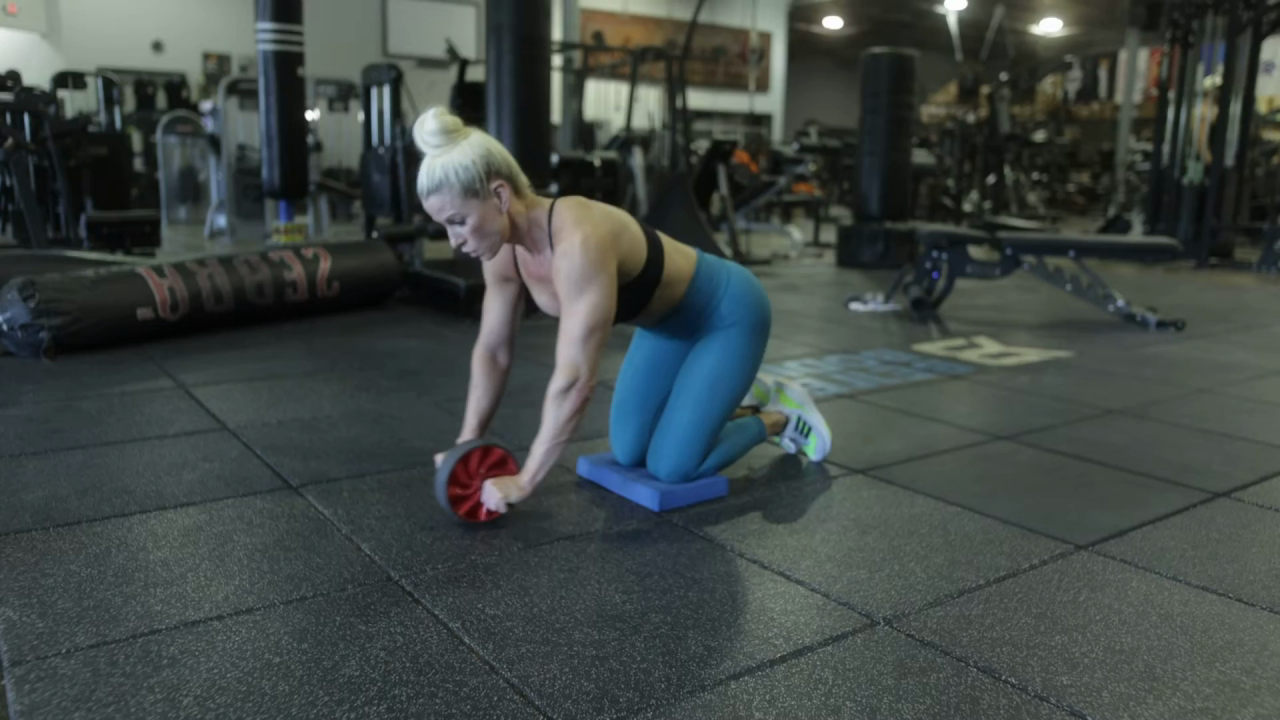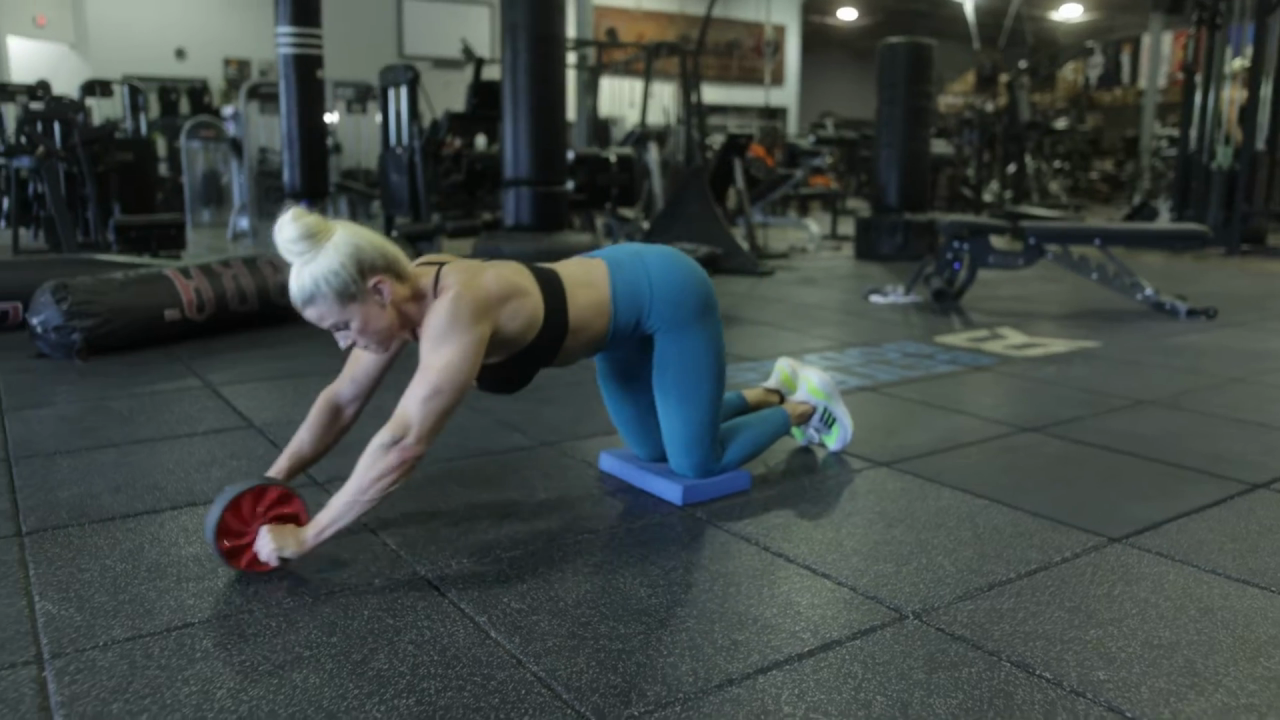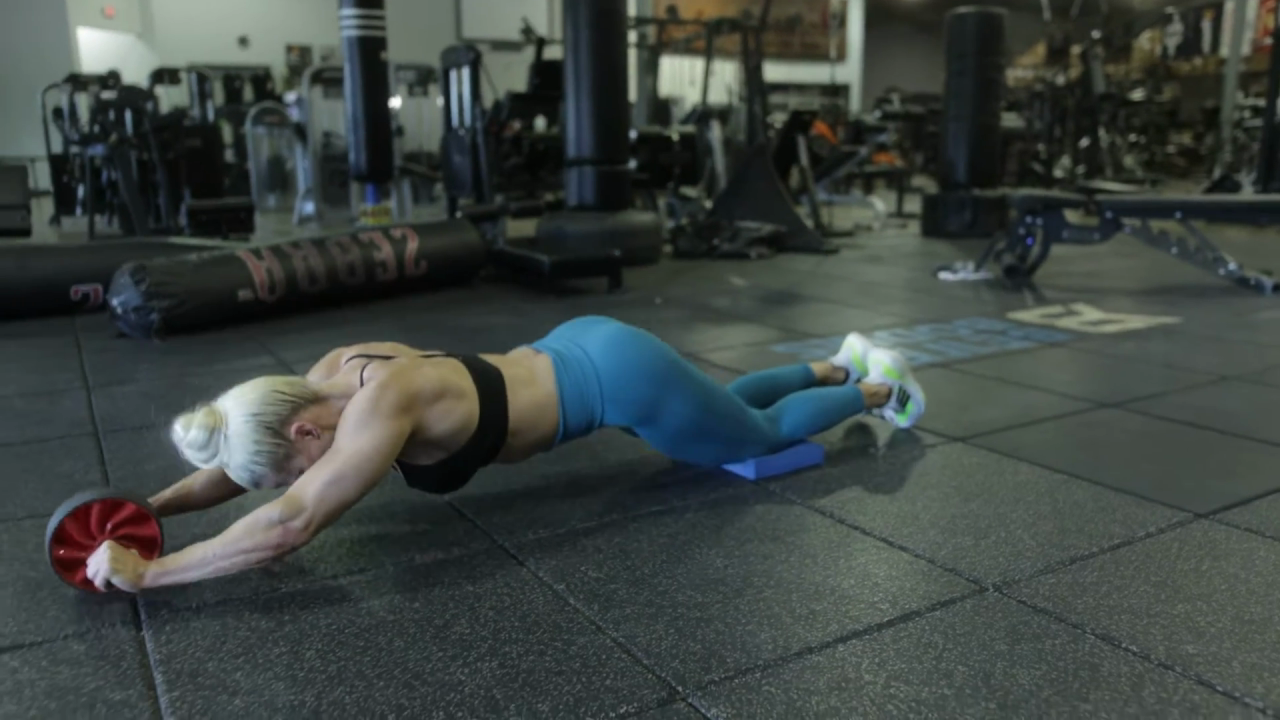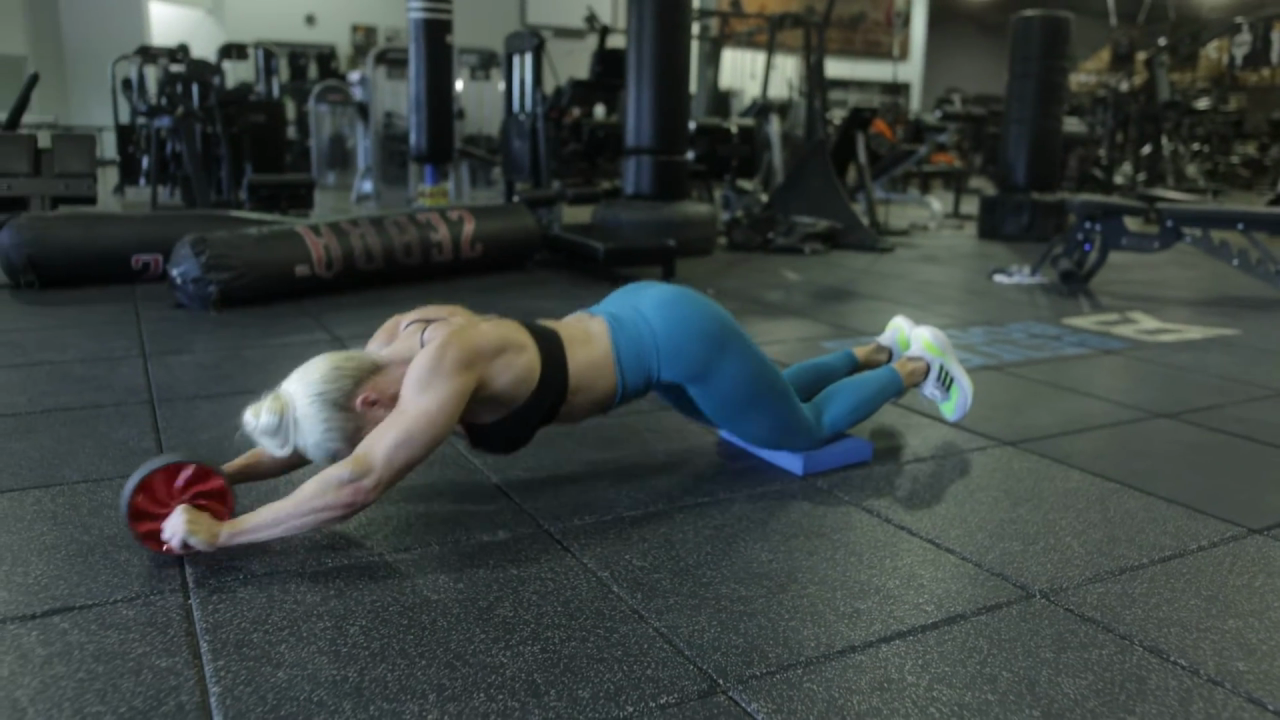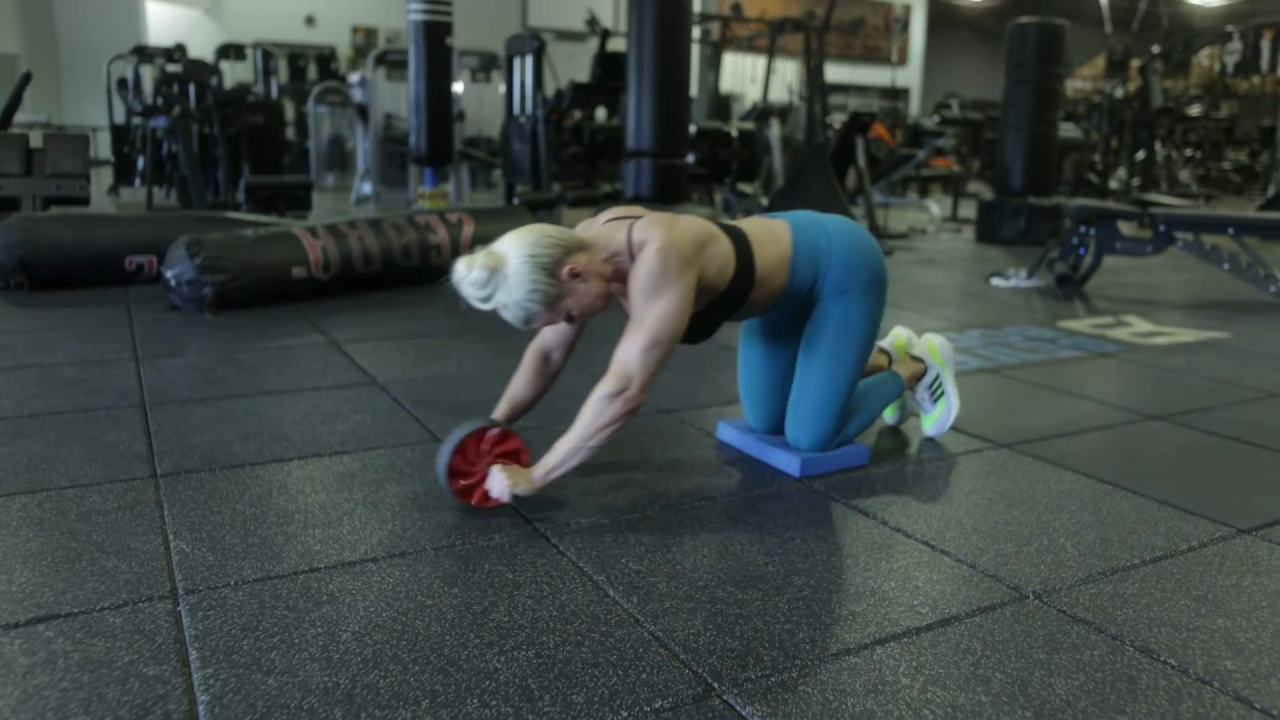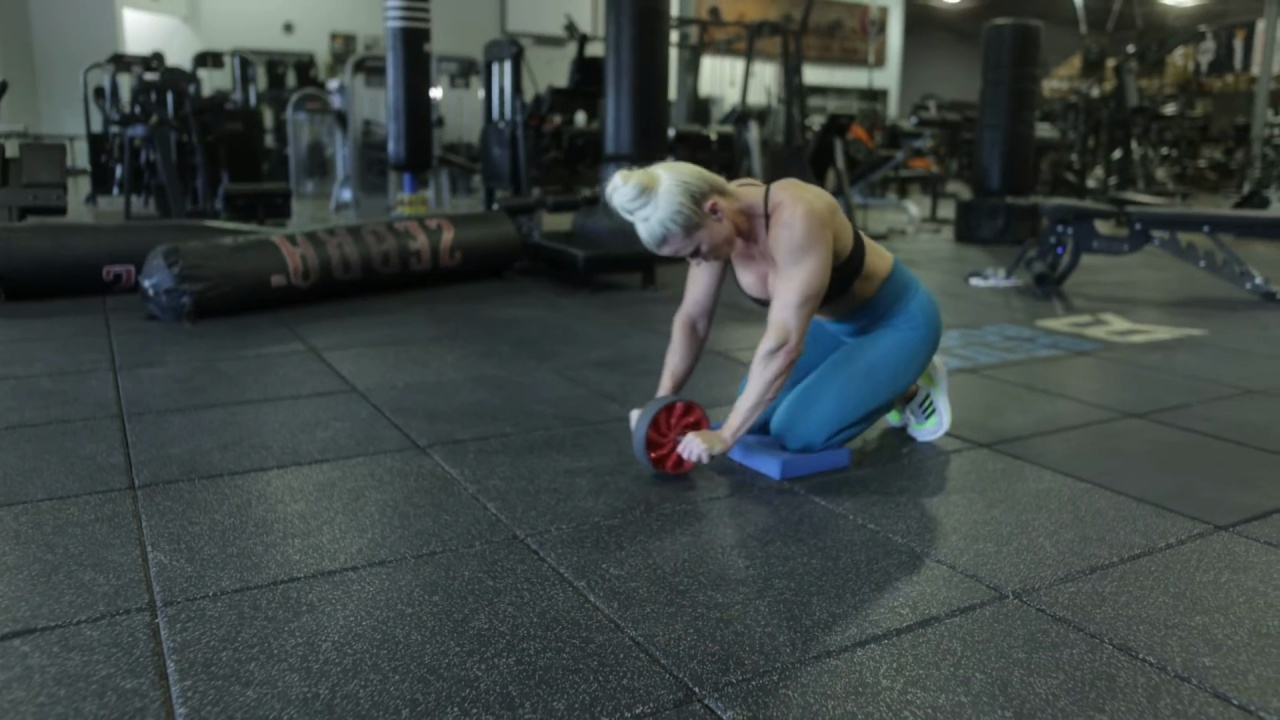
dt=0.7s
person 1, frame 1
left shoulder: (579, 240)
right shoulder: (506, 245)
left elbow: (575, 380)
right elbow: (492, 352)
left wrist: (523, 481)
right wrist: (465, 443)
left hip: (730, 313)
right hip: (670, 323)
left knee: (672, 468)
right knee: (629, 454)
left ankle: (780, 420)
right ankle: (748, 399)
person 1, frame 2
left shoulder: (456, 306)
right shoulder: (399, 293)
left elbow: (402, 444)
right elbow: (340, 402)
left wrist: (304, 538)
right wrist: (271, 483)
left hip: (667, 296)
right hip: (618, 287)
left knee: (694, 466)
right knee: (653, 449)
left ankle: (804, 405)
right ankle: (771, 391)
person 1, frame 3
left shoulder: (382, 404)
right shoulder: (335, 377)
left elbow: (287, 525)
right elbow: (247, 460)
left wrist: (146, 571)
right wrist: (153, 503)
left hip: (618, 377)
right hip: (581, 354)
left knee: (762, 434)
right knee: (725, 405)
left ankle: (877, 387)
right ankle: (838, 365)
person 1, frame 4
left shoulder: (441, 364)
right shoulder: (396, 341)
left elbow: (354, 485)
right elbow: (314, 425)
left wrist: (219, 533)
right wrist: (228, 470)
left hip: (676, 336)
right hip: (637, 319)
left knee: (804, 431)
right knee: (767, 400)
left ankle: (916, 366)
right ankle: (878, 349)
person 1, frame 5
left shoulder: (656, 259)
right shoulder: (582, 244)
left elbow: (622, 393)
right elbow: (547, 351)
left wrist: (533, 478)
right wrist: (494, 428)
left hip: (842, 269)
right hip: (786, 271)
left knee: (810, 437)
right knee: (764, 424)
left ankle: (917, 370)
right ankle: (884, 357)
person 1, frame 6
left shoulder: (796, 217)
right shoulder: (719, 213)
left elbow: (784, 344)
right elbow: (692, 319)
left wrist: (725, 435)
right wrist: (661, 402)
left hip: (900, 321)
left knee: (797, 434)
right knee: (754, 417)
left ankle: (908, 389)
right ankle: (881, 380)
